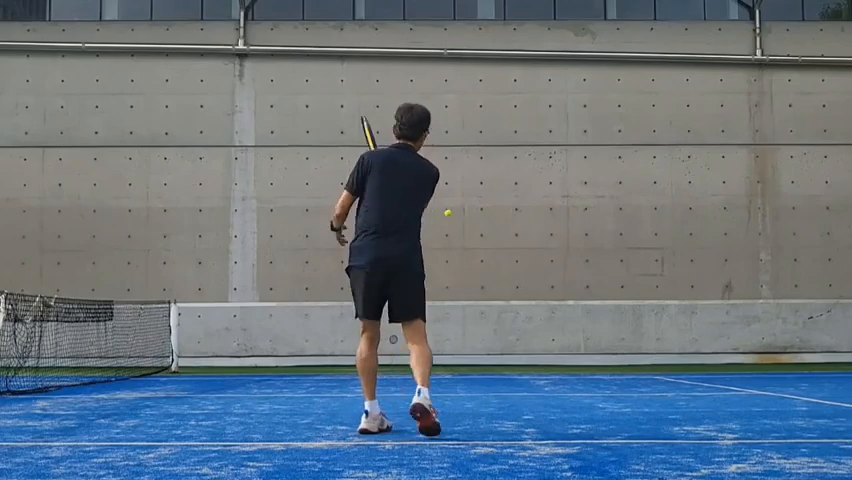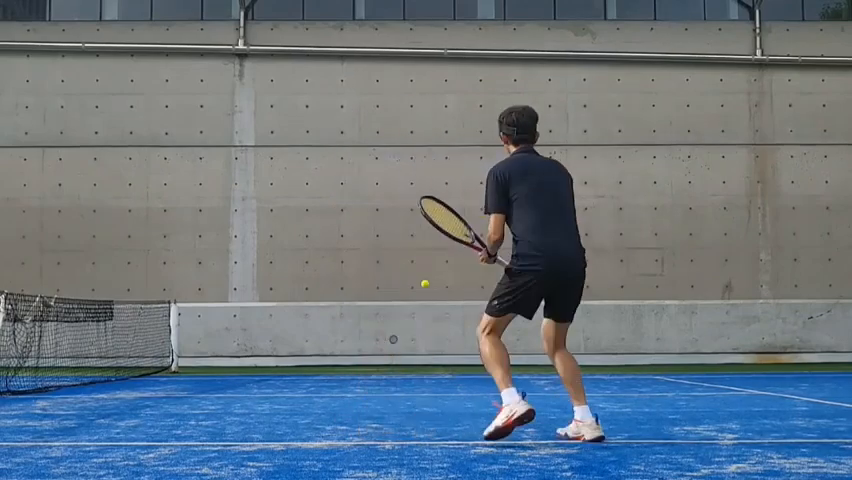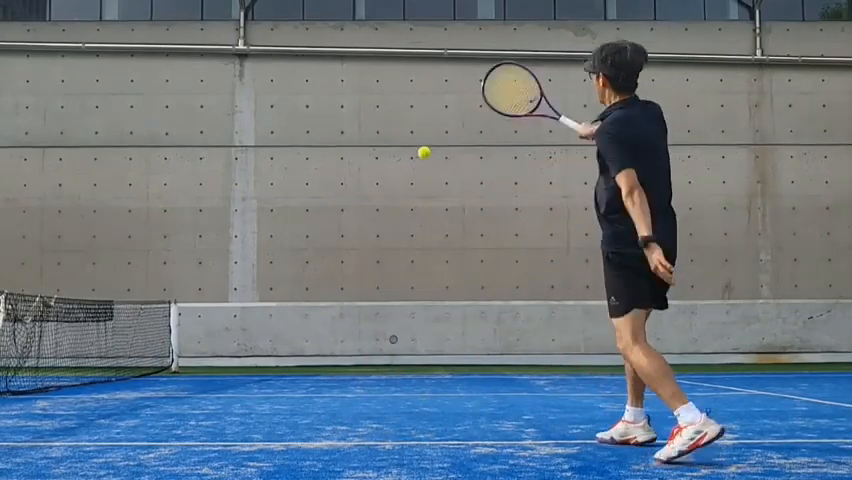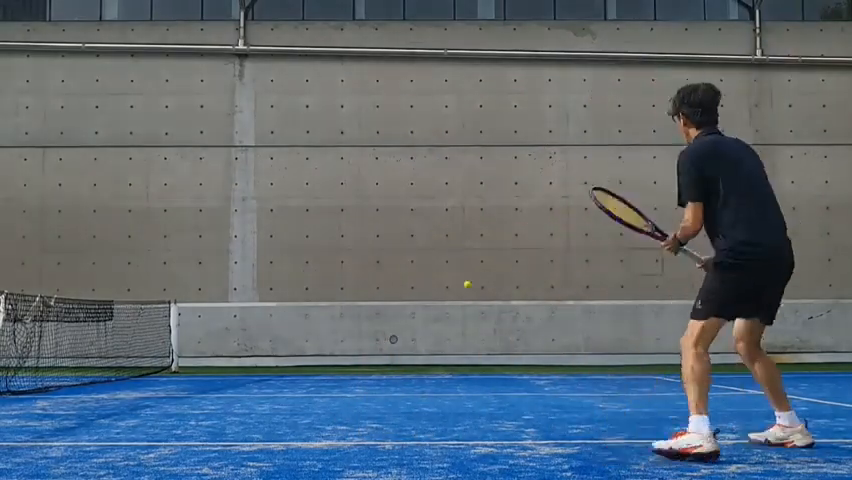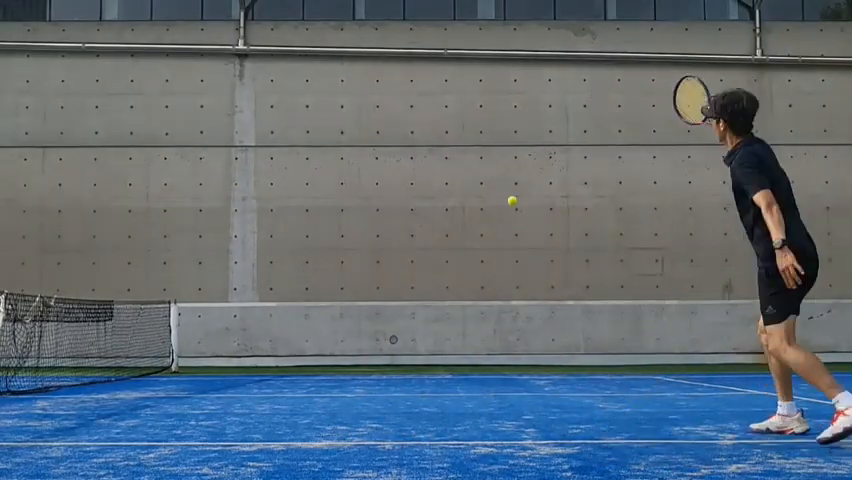
dt=1s
person 1, frame 1
left shoulder: (369, 160)
right shoulder: (429, 172)
left elbow: (342, 209)
left wrist: (337, 227)
left hip: (365, 259)
right hip: (406, 262)
left knee: (368, 335)
right knee: (417, 337)
left ankle: (371, 413)
right ankle: (423, 396)
person 1, frame 2
left shoulder: (501, 171)
right shoulder: (559, 170)
left elbow: (495, 233)
left wrist: (488, 253)
left hip: (533, 263)
right hip: (573, 264)
left knee: (488, 332)
right knee: (555, 345)
left ankle: (512, 402)
right ankle: (585, 419)
person 1, frame 3
left shoulder: (616, 129)
right shoulder: (649, 112)
left elbow: (632, 190)
left wrist: (647, 242)
right wrist: (594, 129)
left hip: (629, 245)
right hip: (658, 240)
left knee: (631, 341)
right knee: (634, 334)
left ankle: (696, 422)
right ankle: (634, 422)
person 1, frame 4
left shoulder: (693, 156)
right shoulder: (741, 149)
left elbow: (694, 223)
left wrist: (675, 240)
left hip: (747, 259)
right hip: (778, 257)
left knee: (694, 344)
right knee: (746, 344)
left ankle: (698, 433)
right ankle: (791, 426)
person 1, frame 5
left shoulder: (743, 162)
right shoulder: (757, 148)
left elbow: (768, 205)
left wrist: (784, 252)
left hip: (783, 259)
right hip: (802, 256)
left knee: (781, 343)
right knee: (772, 336)
right ankle: (788, 414)
